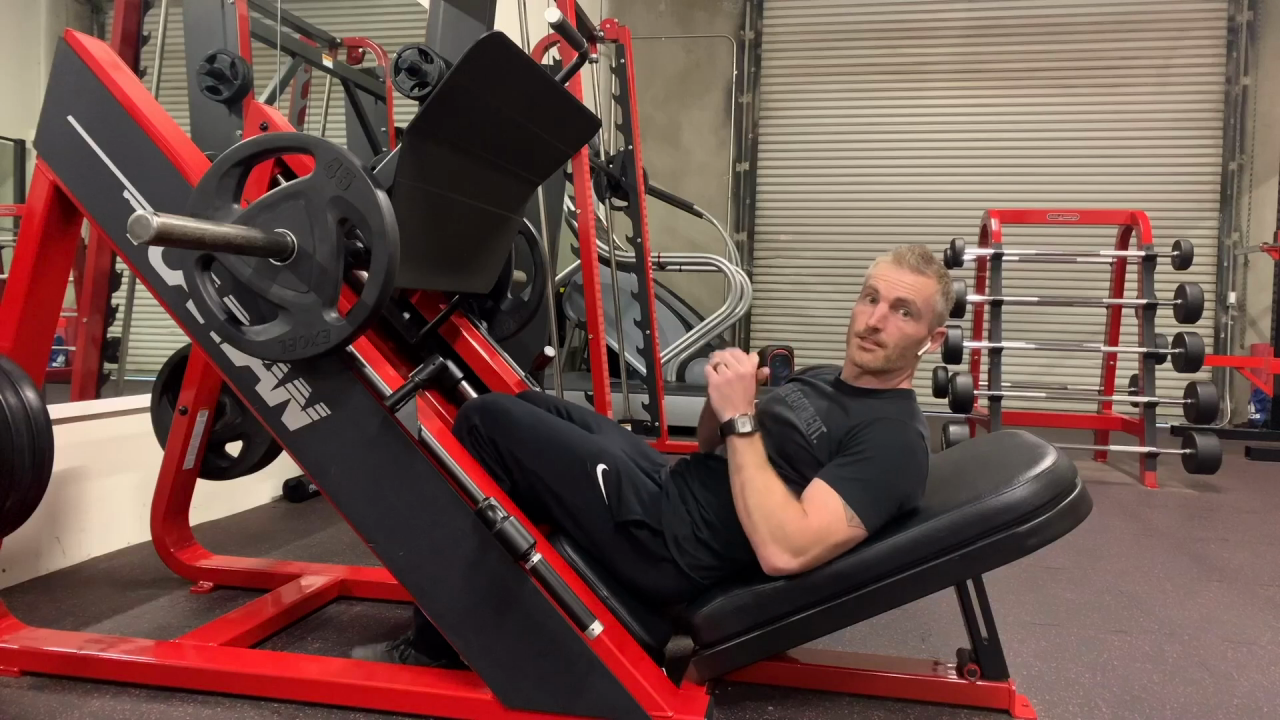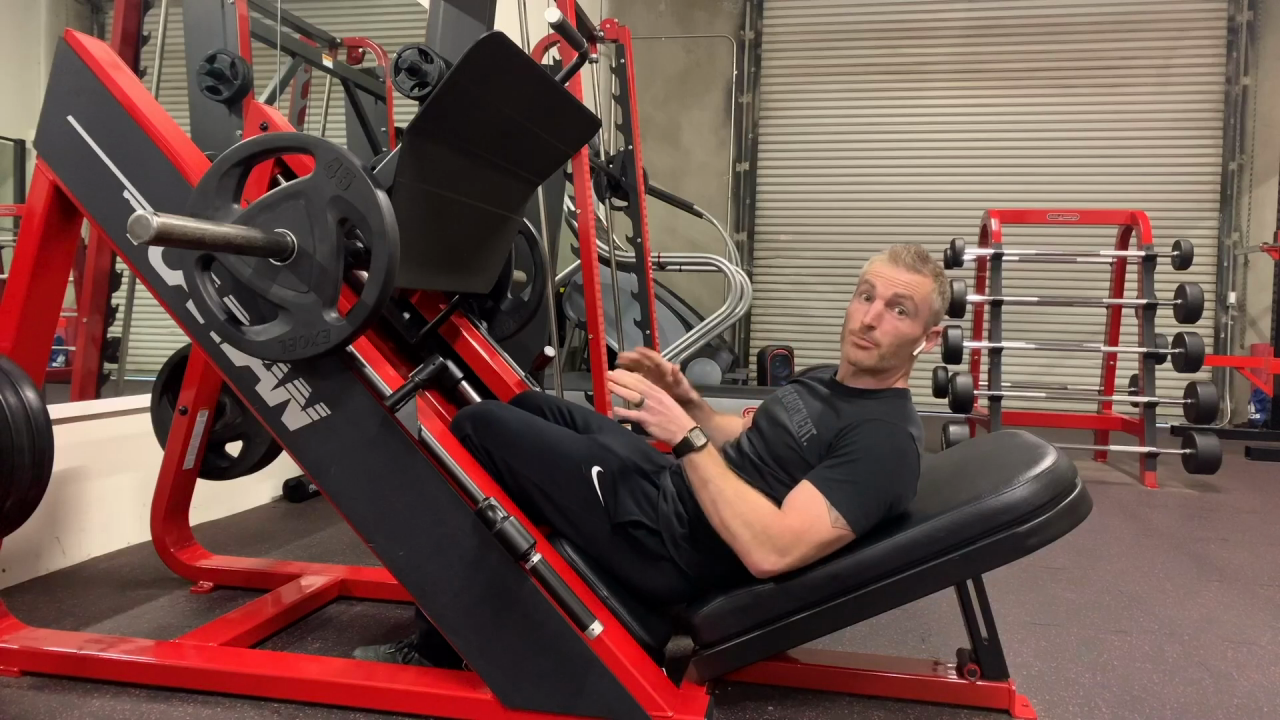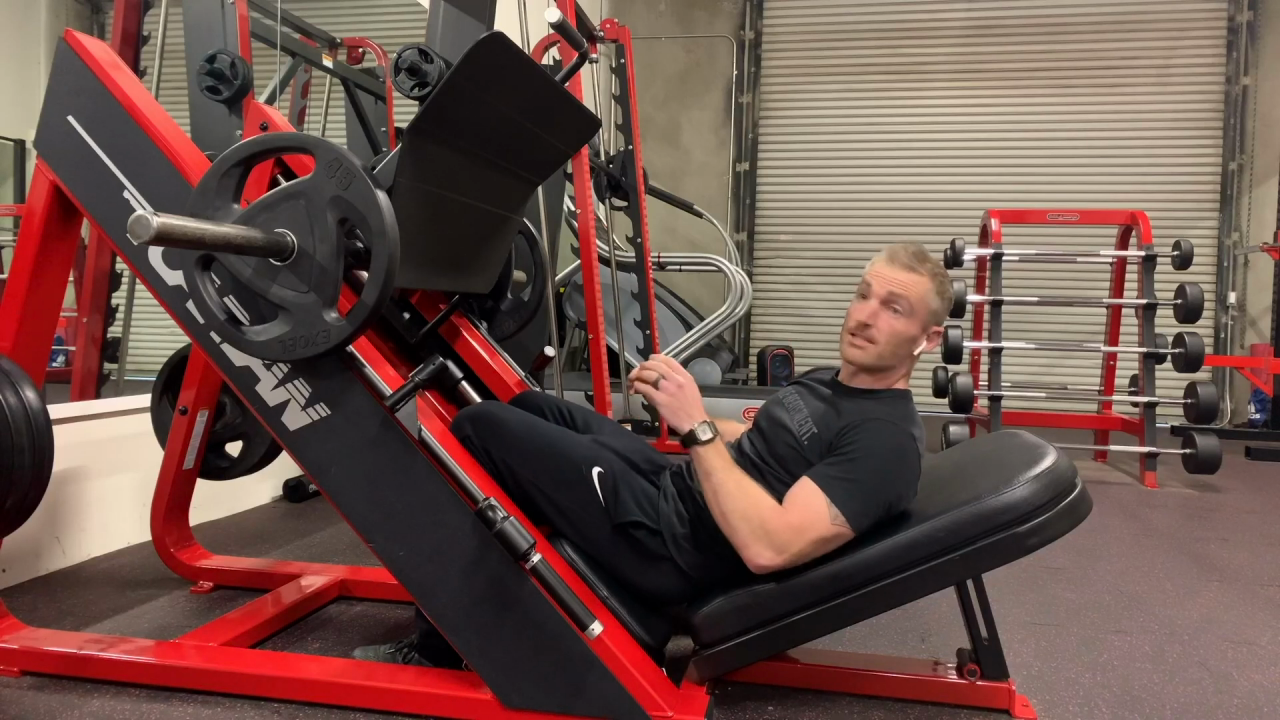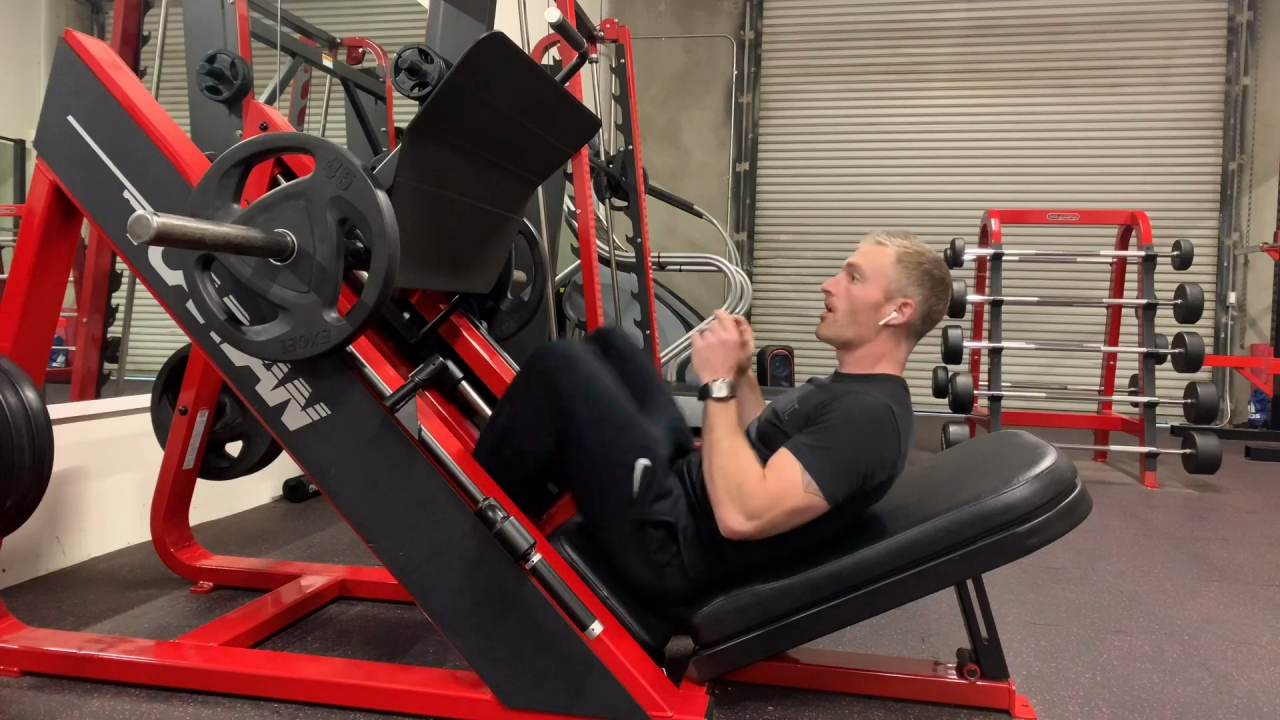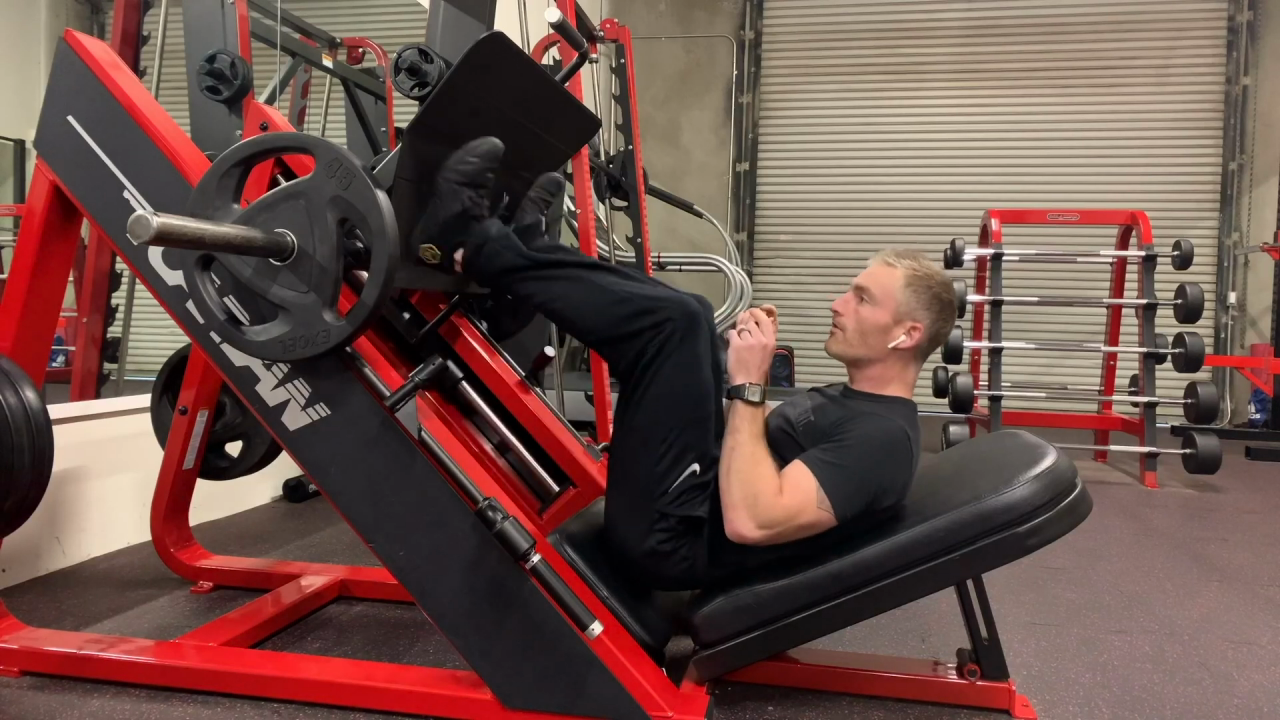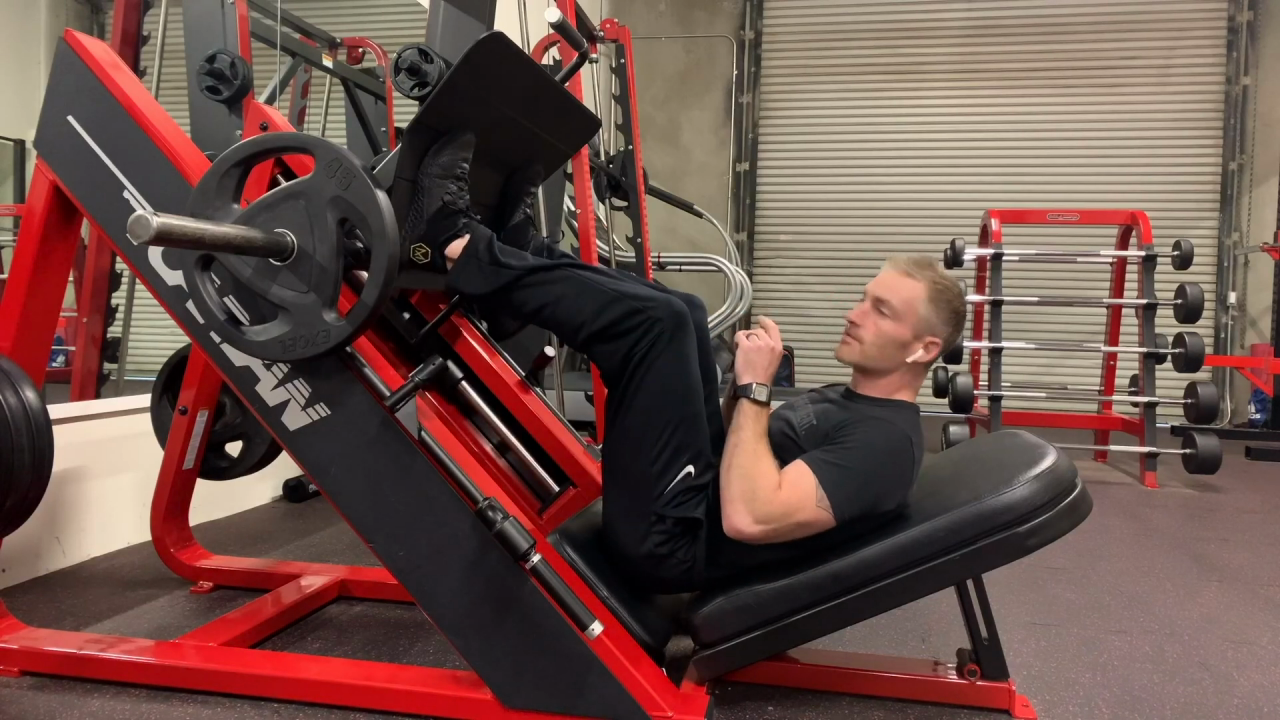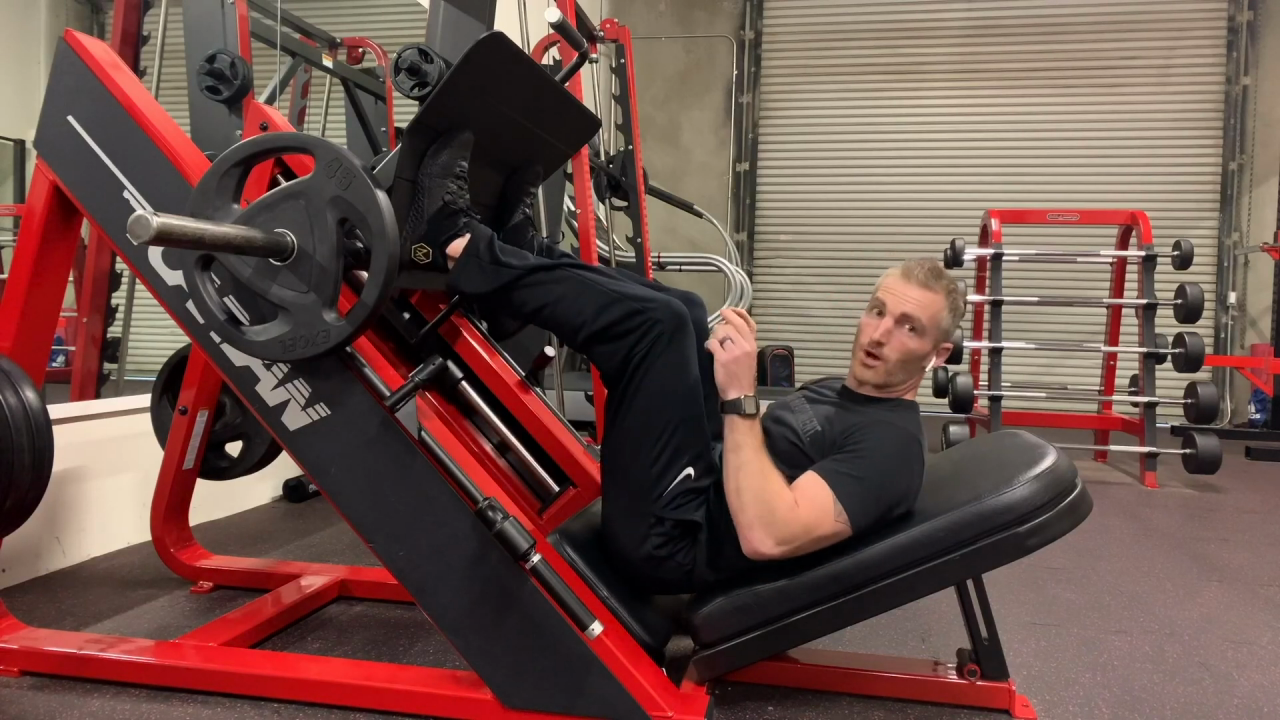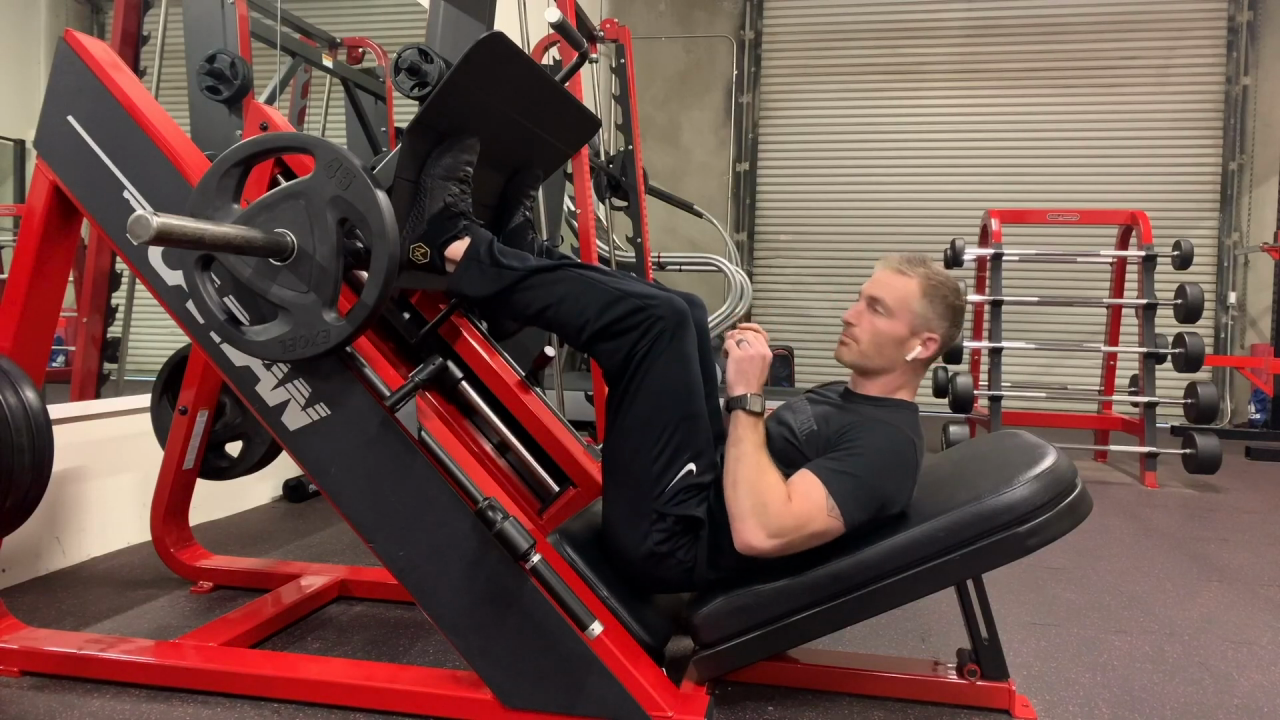
dt=0.4s
person 1, frame 1
left shoulder: (892, 441)
right shoulder: (825, 379)
left elbow: (783, 552)
left wrist: (741, 419)
right wrist: (722, 399)
left hip: (667, 540)
right hip: (671, 487)
left knee: (484, 421)
right knee: (525, 406)
left ankle: (433, 646)
person 1, frame 2
left shoulder: (884, 441)
right shoulder: (829, 381)
left elbow: (769, 552)
left wrist: (684, 435)
right wrist: (684, 396)
left hip: (665, 541)
right hip: (673, 489)
left knee: (478, 429)
right knee: (531, 408)
left ankle: (437, 648)
person 1, frame 3
left shoulder: (885, 439)
right shoulder: (830, 382)
left elbow: (767, 548)
left wrist: (694, 426)
right wrist: (688, 406)
left hip: (667, 542)
right hip: (674, 489)
left knee: (481, 430)
right knee: (530, 408)
left ankle: (438, 646)
person 1, frame 4
left shoulder: (869, 416)
right shoulder: (852, 389)
left elbow: (740, 515)
left wrist: (719, 384)
right wrist: (741, 369)
left hip: (669, 550)
left knee: (563, 367)
right knee: (606, 345)
person 1, frame 5
left shoulder: (881, 437)
right shoulder: (848, 403)
left elbow: (749, 521)
left wrist: (746, 386)
right wrist: (750, 361)
left hip: (673, 538)
right hip: (700, 493)
left knee: (670, 322)
right knee: (682, 317)
left ankle: (467, 241)
right ankle: (520, 247)
person 1, frame 6
left shoulder: (885, 441)
right shoulder: (845, 401)
left elbow: (747, 518)
left wrist: (754, 388)
right wrist: (744, 381)
left hip: (670, 538)
right hip: (696, 500)
left knee: (655, 321)
right knee: (677, 315)
left ankle: (454, 244)
right ankle: (518, 246)
person 1, frame 7
left shoulder: (891, 445)
right shoulder: (834, 390)
left elbow: (765, 536)
left wrist: (739, 397)
right wrist: (730, 364)
left hip: (669, 541)
right hip: (702, 498)
left knee: (654, 322)
right knee: (676, 314)
left ankle: (454, 244)
right ankle: (518, 245)
person 1, frame 8
left shoulder: (887, 442)
right shoulder: (845, 398)
left elbow: (759, 534)
left wrist: (746, 397)
right wrist: (747, 385)
left hip: (670, 540)
right hip: (697, 502)
left knee: (656, 319)
right knee: (677, 314)
left ankle: (454, 248)
right ankle: (517, 248)
